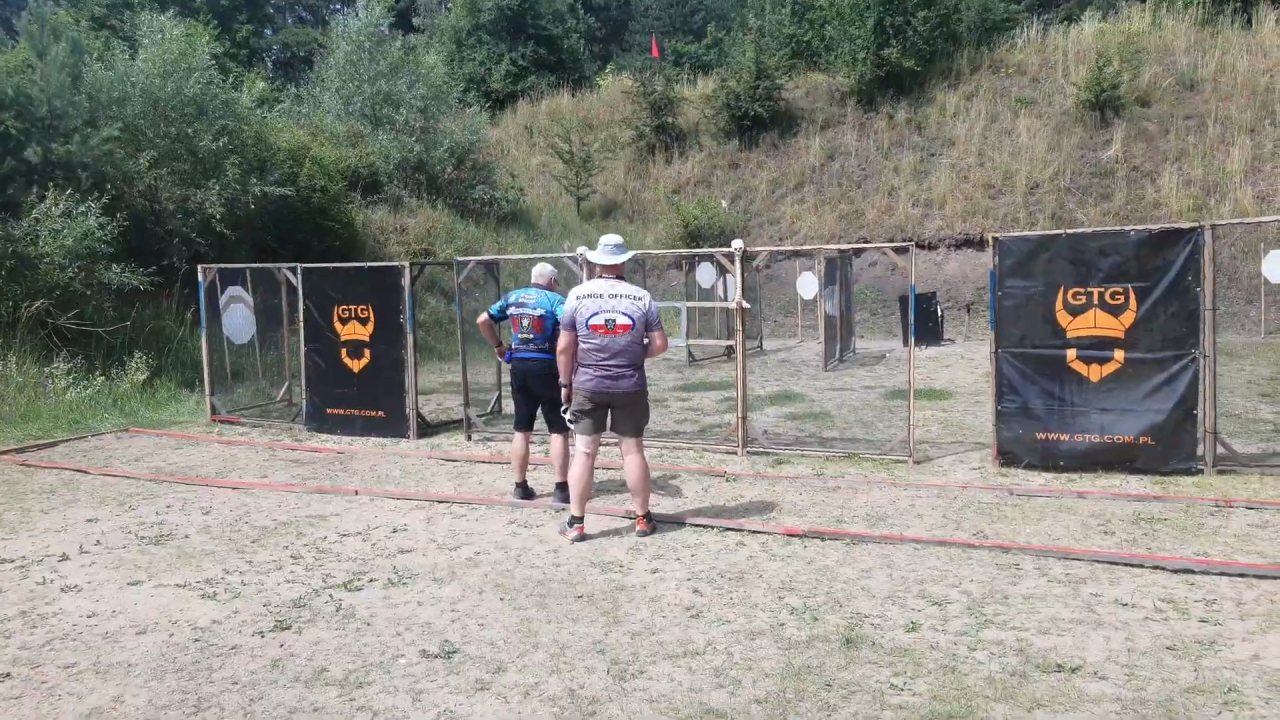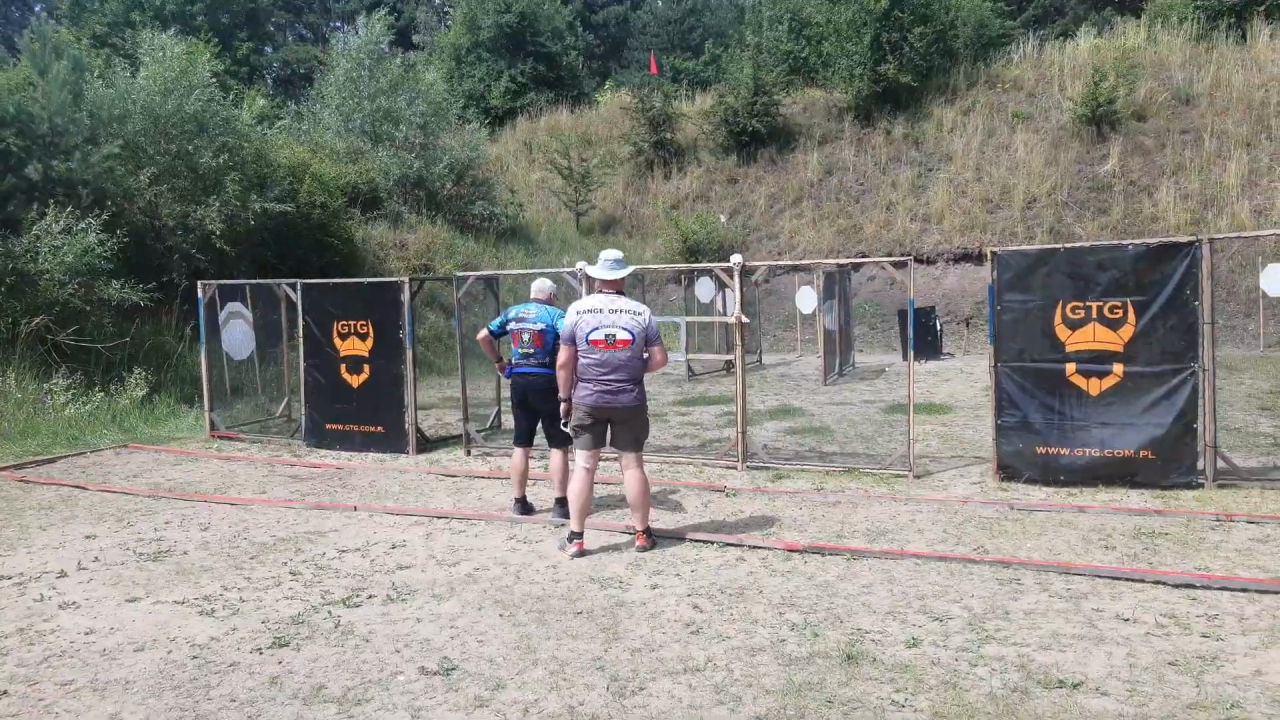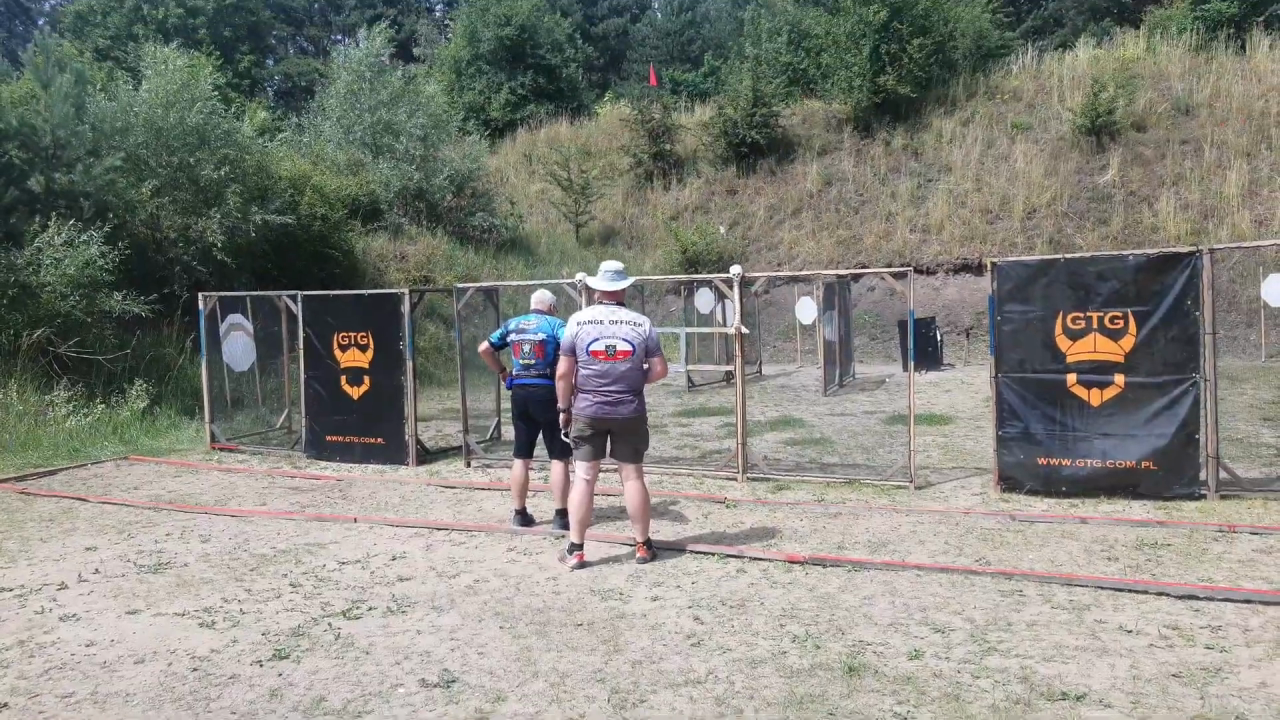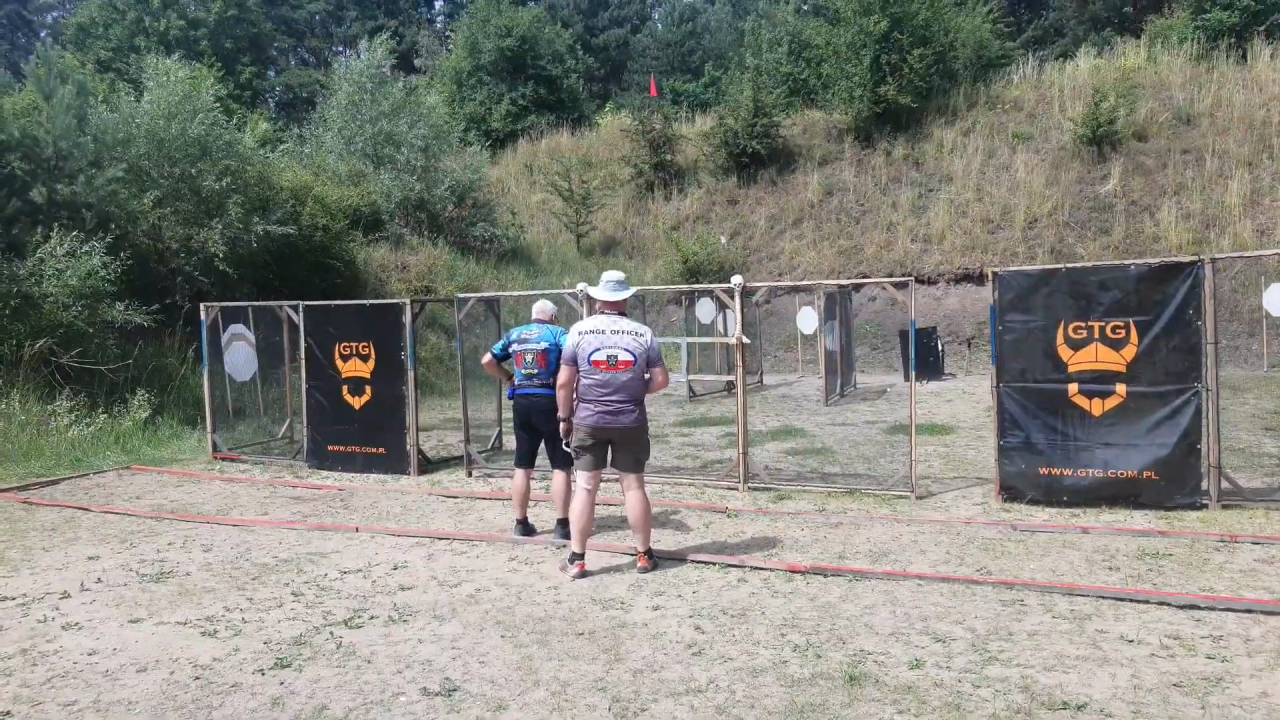
dt=0.1s
person 1, frame 1
left shoulder: (578, 295)
right shoulder: (641, 297)
left elbow: (564, 348)
right elbow: (660, 345)
left wrist: (565, 383)
left hip: (588, 385)
right hip: (630, 386)
left knee: (584, 451)
right knee: (633, 450)
left ankle: (575, 522)
right ankle: (642, 519)
person 1, frame 2
left shoulder: (577, 309)
right shoulder: (641, 312)
left elbow: (564, 362)
right elbow: (659, 359)
left wrist: (565, 397)
left hip: (587, 400)
right hip: (629, 401)
left knee: (583, 466)
right knee: (632, 465)
left ankle: (575, 538)
right ankle: (642, 534)
person 1, frame 3
left shoulder: (578, 320)
right shoulder: (641, 323)
left elbow: (563, 373)
right elbow: (660, 370)
left wrist: (564, 408)
left hip: (587, 411)
right hip: (629, 412)
left knee: (584, 477)
right knee: (632, 476)
left ankle: (575, 549)
right ankle: (643, 546)
person 1, frame 4
left shoulder: (579, 330)
right shoulder: (643, 333)
left elbow: (564, 382)
right elbow: (661, 380)
left wrist: (564, 417)
left hip: (588, 420)
right hip: (631, 421)
left knee: (585, 487)
right knee: (634, 486)
left ankle: (576, 559)
right ankle: (644, 555)
person 2, frame 1
left shoulder: (512, 297)
right shoulder: (554, 299)
left elbow: (483, 320)
left wrist: (497, 345)
left hip: (519, 367)
right hip: (546, 367)
left knee: (521, 429)
right knee: (559, 430)
left ankle: (520, 486)
right ankle: (561, 489)
person 2, frame 2
left shoulder: (512, 313)
right shoulder: (554, 314)
left elbow: (483, 336)
left wrist: (498, 361)
left hip: (519, 382)
right hip: (547, 382)
left knee: (521, 445)
right knee: (558, 445)
left ankle: (519, 502)
right ankle: (560, 505)
person 2, frame 3
left shoulder: (512, 324)
right shoulder: (554, 324)
left elbow: (484, 349)
left wrist: (501, 371)
left hip: (520, 393)
right hip: (547, 393)
left knee: (521, 457)
right knee: (559, 457)
left ankle: (519, 514)
right ankle: (561, 516)
person 2, frame 4
left shoulder: (514, 334)
right shoulder: (556, 332)
left elbow: (487, 361)
left hip: (522, 403)
right hip: (550, 403)
left knee: (522, 467)
right knee: (561, 467)
left ankle: (521, 523)
right ankle: (562, 526)
